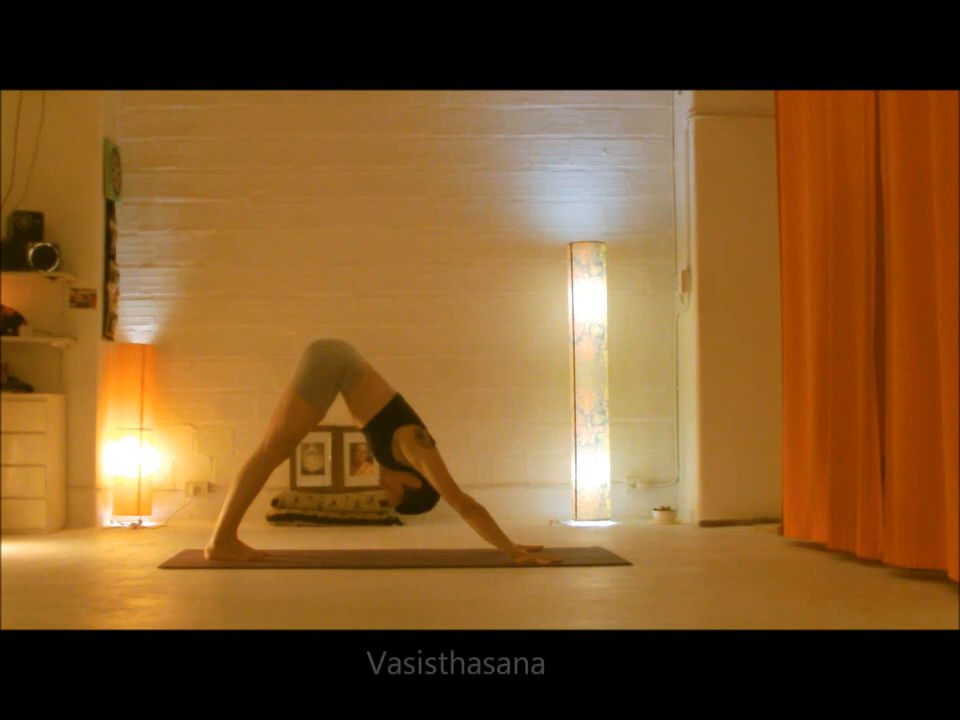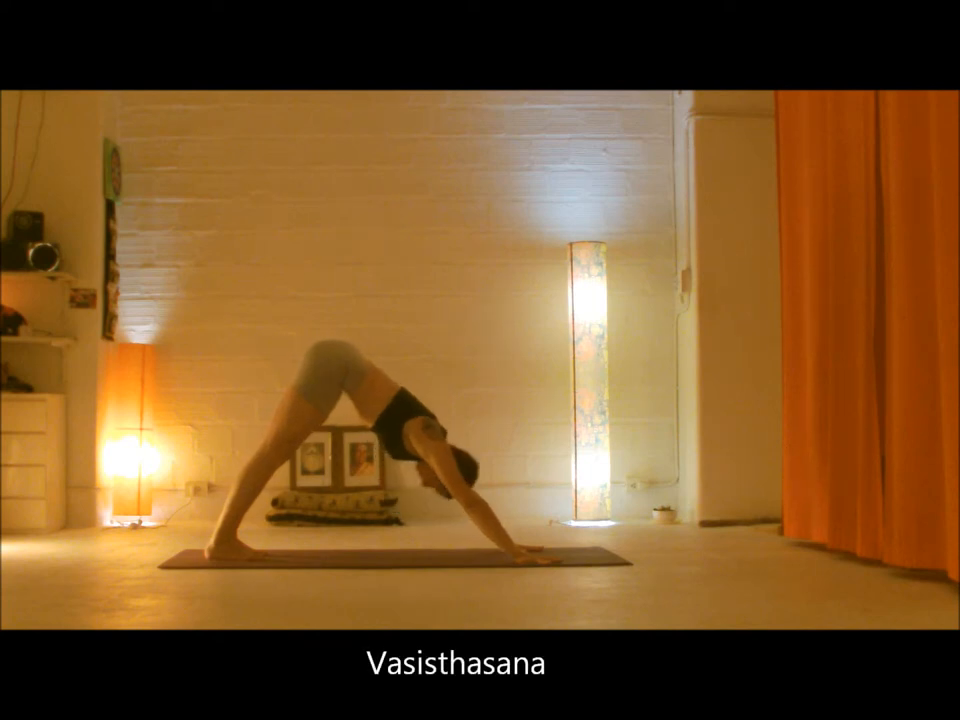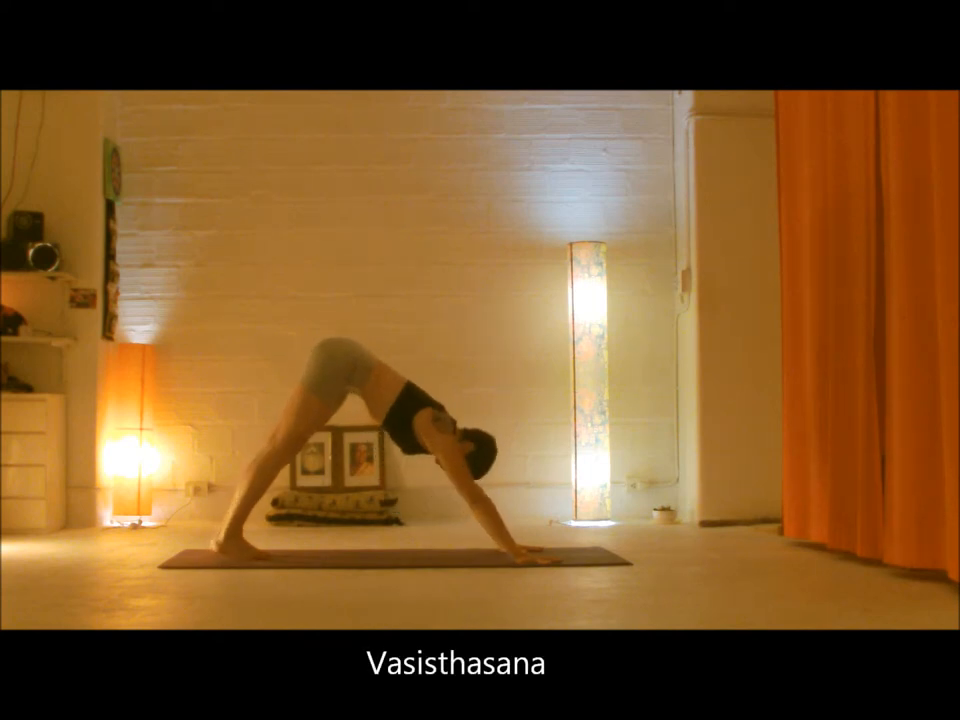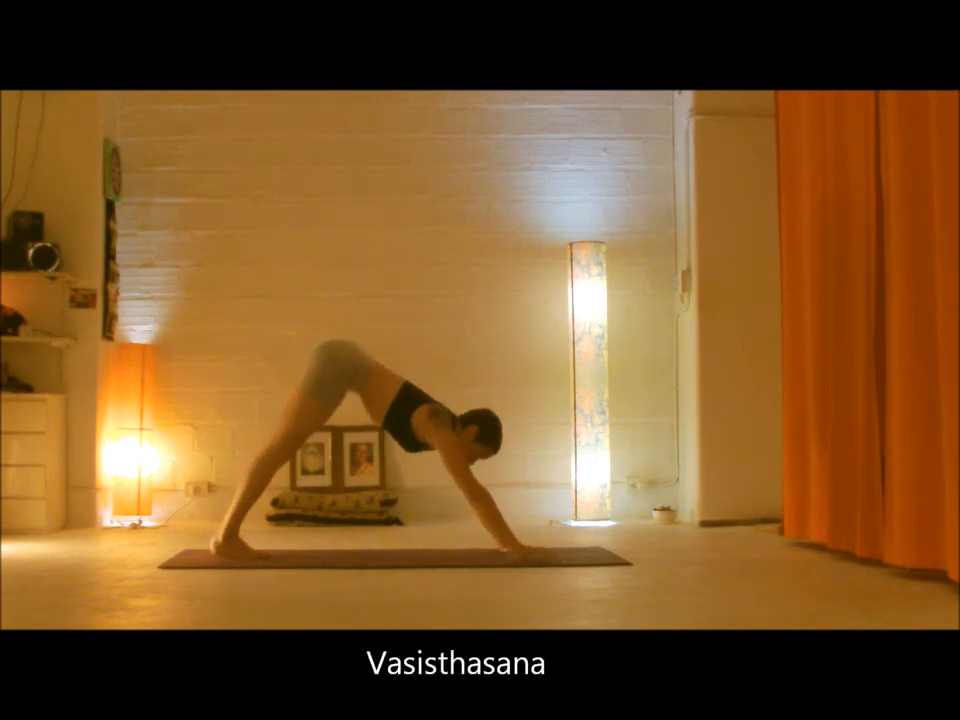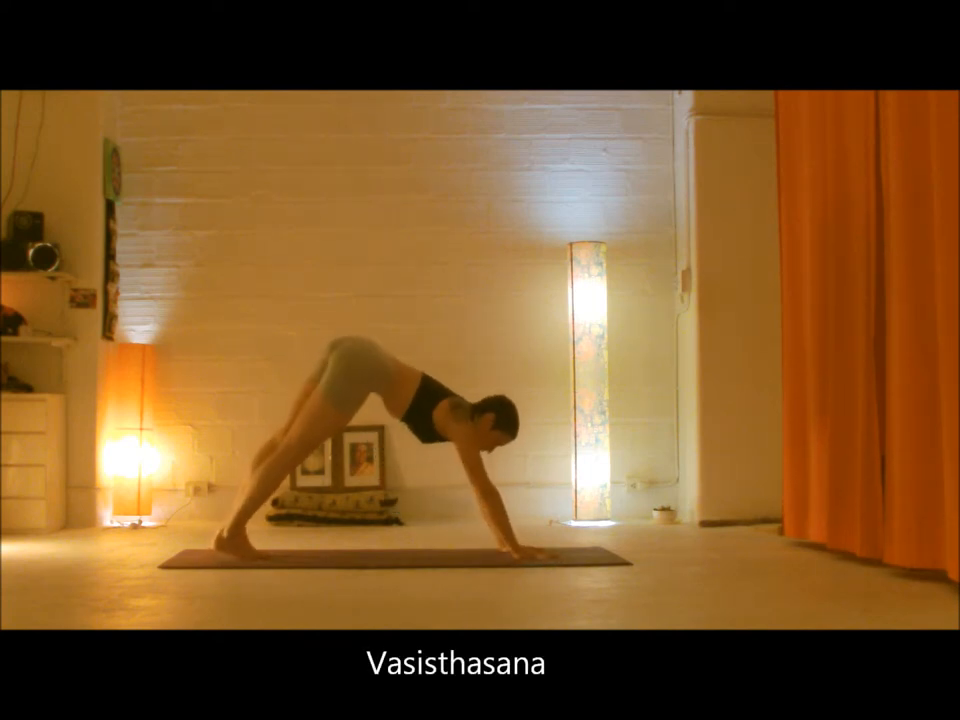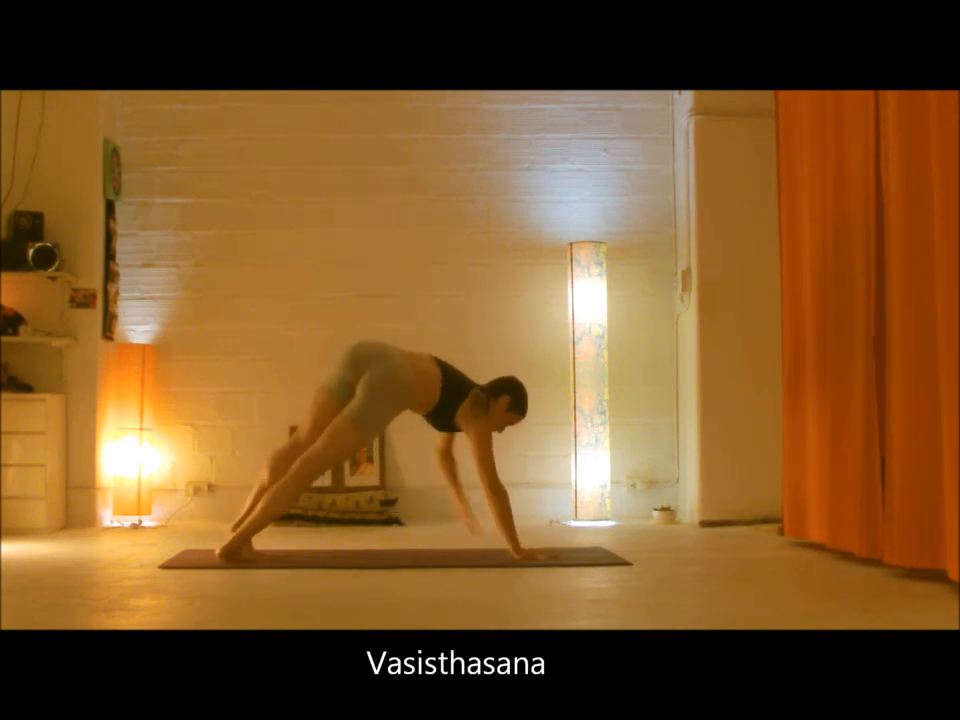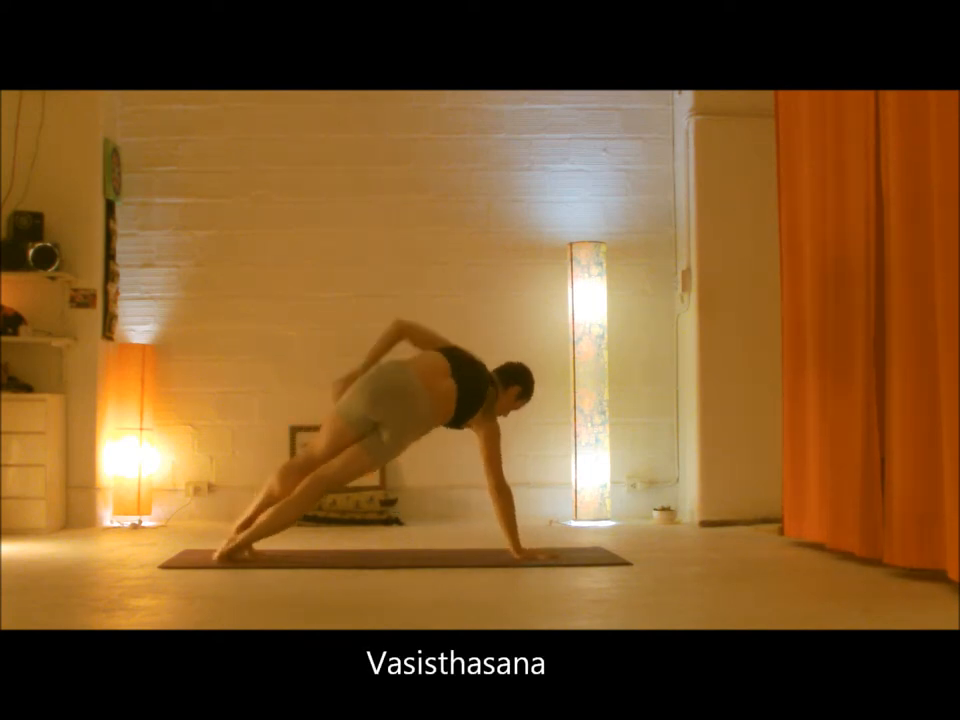
dt=0.5s
person 1, frame 1
left shoulder: (413, 450)
right shoulder: (415, 448)
left elbow: (464, 504)
right elbow: (464, 504)
left wrist: (509, 545)
right wrist: (514, 552)
left hip: (333, 364)
right hip: (330, 361)
left knee: (277, 448)
right knee: (273, 448)
left ankle: (226, 538)
right ankle: (220, 540)
person 1, frame 2
left shoulder: (427, 441)
right shoulder: (429, 440)
left elbow: (469, 500)
right elbow: (469, 499)
left wrist: (510, 544)
right wrist: (515, 551)
left hip: (336, 365)
right hip: (333, 362)
left knee: (278, 449)
right knee: (275, 448)
left ankle: (226, 538)
right ankle: (221, 540)
person 1, frame 3
left shoulder: (442, 434)
right shoulder: (440, 434)
left elbow: (474, 496)
right elbow: (474, 496)
left wrist: (508, 543)
right wrist: (515, 551)
left hip: (344, 365)
right hip: (340, 359)
left knee: (281, 443)
right knee: (285, 446)
left ankle: (230, 533)
right ankle: (229, 534)
person 1, frame 4
left shoulder: (447, 431)
right shoulder: (442, 430)
left elbow: (473, 493)
right elbow: (474, 492)
left wrist: (504, 540)
right wrist: (515, 546)
left hip: (340, 364)
right hip: (339, 364)
left knee: (281, 445)
right knee: (280, 448)
left ankle: (229, 535)
right ankle: (226, 536)
person 1, frame 5
left shoulder: (461, 418)
right shoulder: (462, 424)
left elbow: (480, 488)
right elbow: (485, 489)
left wrist: (501, 538)
right wrist: (515, 547)
left hip: (349, 352)
right hip: (358, 364)
left knee: (286, 438)
right knee: (292, 450)
left ankle: (234, 528)
right ankle: (230, 533)
person 1, frame 6
left shoulder: (458, 395)
right shoulder: (478, 416)
left elbow: (444, 453)
right elbow: (493, 487)
left wrist: (461, 502)
right wrist: (516, 547)
left hip: (363, 355)
right hip: (384, 385)
left knee: (300, 445)
right knee: (309, 466)
left ankle: (241, 525)
right ankle: (236, 541)
person 1, frame 7
left shoulder: (461, 354)
right shoulder: (486, 419)
left elbow: (400, 326)
right elbow: (498, 487)
left wrist: (362, 370)
right wrist: (517, 548)
left hip: (384, 384)
right hip: (406, 421)
left knee: (310, 460)
right knee: (317, 483)
left ankle: (243, 525)
right ankle: (237, 543)
